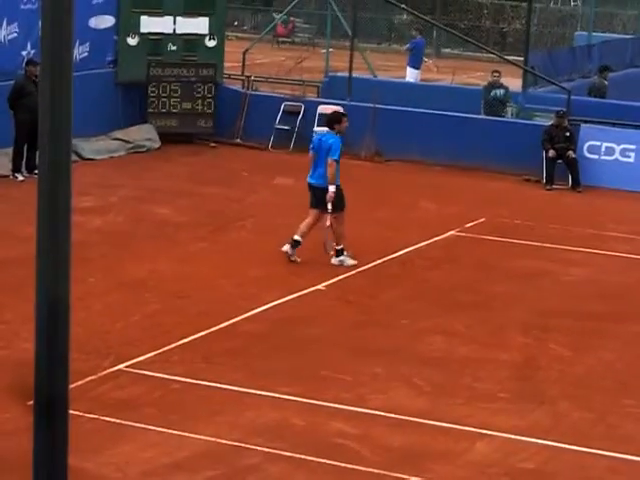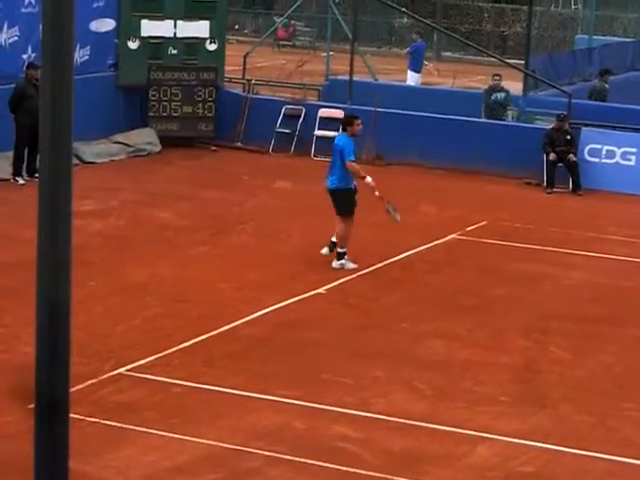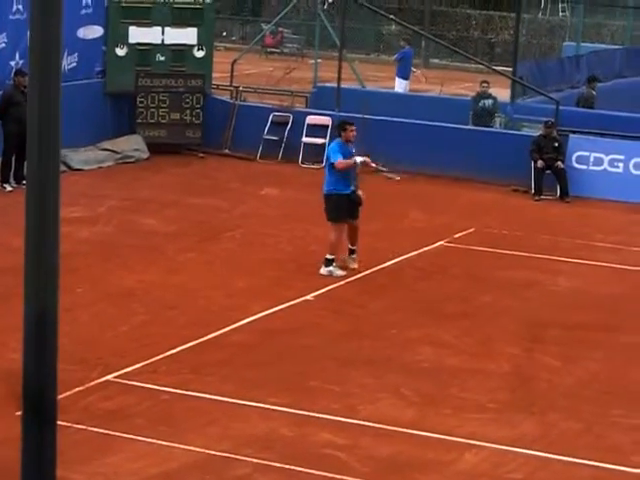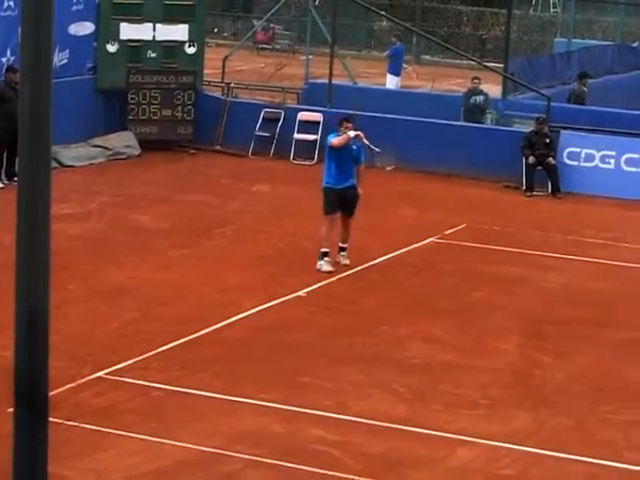
dt=0.3s
person 1, frame 1
left shoulder: (319, 137)
right shoulder: (336, 141)
left elbow: (312, 156)
right elbow: (331, 164)
right wrist: (332, 188)
left hip: (314, 182)
right hip: (327, 185)
left knee: (313, 217)
right knee: (338, 219)
left ankle: (292, 245)
right ankle: (339, 255)
person 1, frame 2
left shoulder: (343, 140)
right shoulder: (346, 142)
right elbow: (351, 166)
left wrist: (352, 181)
right wrist: (366, 178)
left hip: (344, 185)
right hip: (340, 187)
left knee: (346, 219)
right knee: (346, 221)
left ankle: (331, 247)
right ankle: (339, 259)
person 1, frame 3
left shoulder: (351, 147)
right shoulder: (335, 147)
right elbow: (339, 165)
left wrist: (357, 188)
right wrist: (358, 160)
left hip: (348, 192)
right hip: (335, 193)
left knee: (354, 225)
right knee: (338, 228)
left ankle: (351, 255)
right ankle: (328, 265)
person 1, frame 4
left shoulder: (357, 145)
right shoulder: (333, 138)
left elbow: (359, 166)
right elbow: (336, 143)
left wrist: (358, 186)
right wrist: (351, 134)
left hip: (349, 188)
right hip: (331, 186)
left knee: (346, 221)
right knee: (330, 221)
left ankle: (342, 252)
right ankle: (324, 258)
